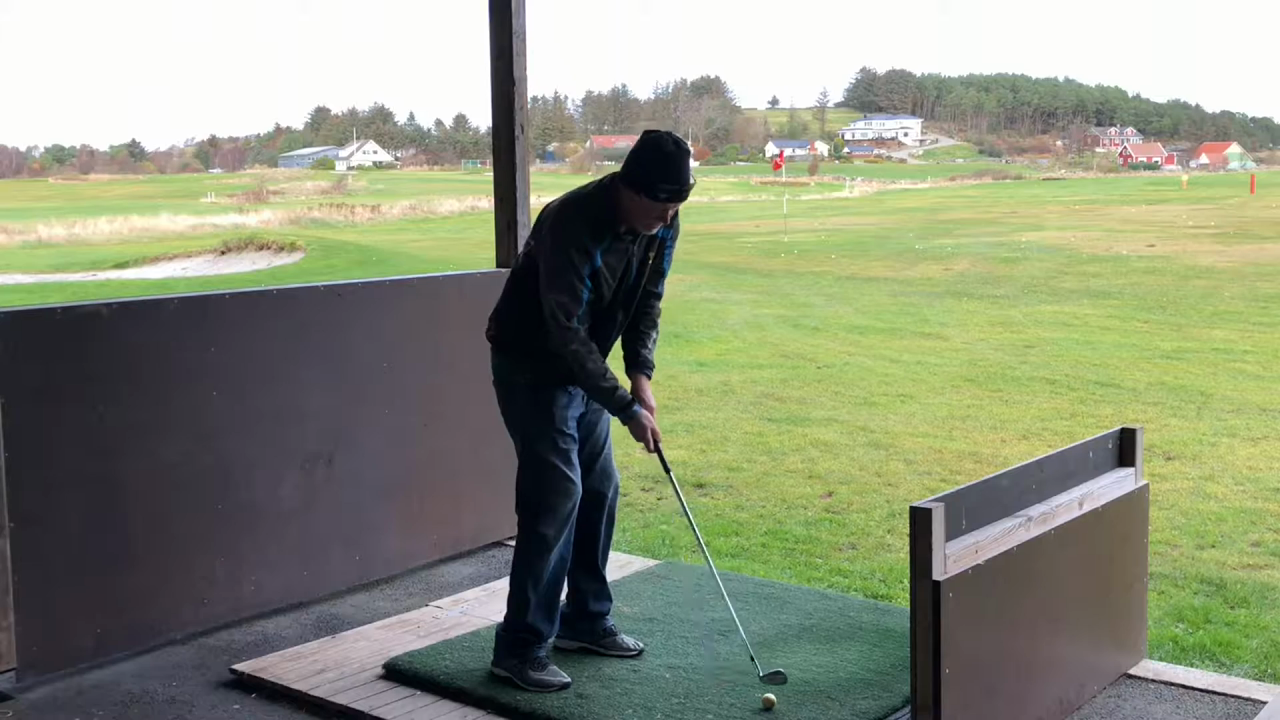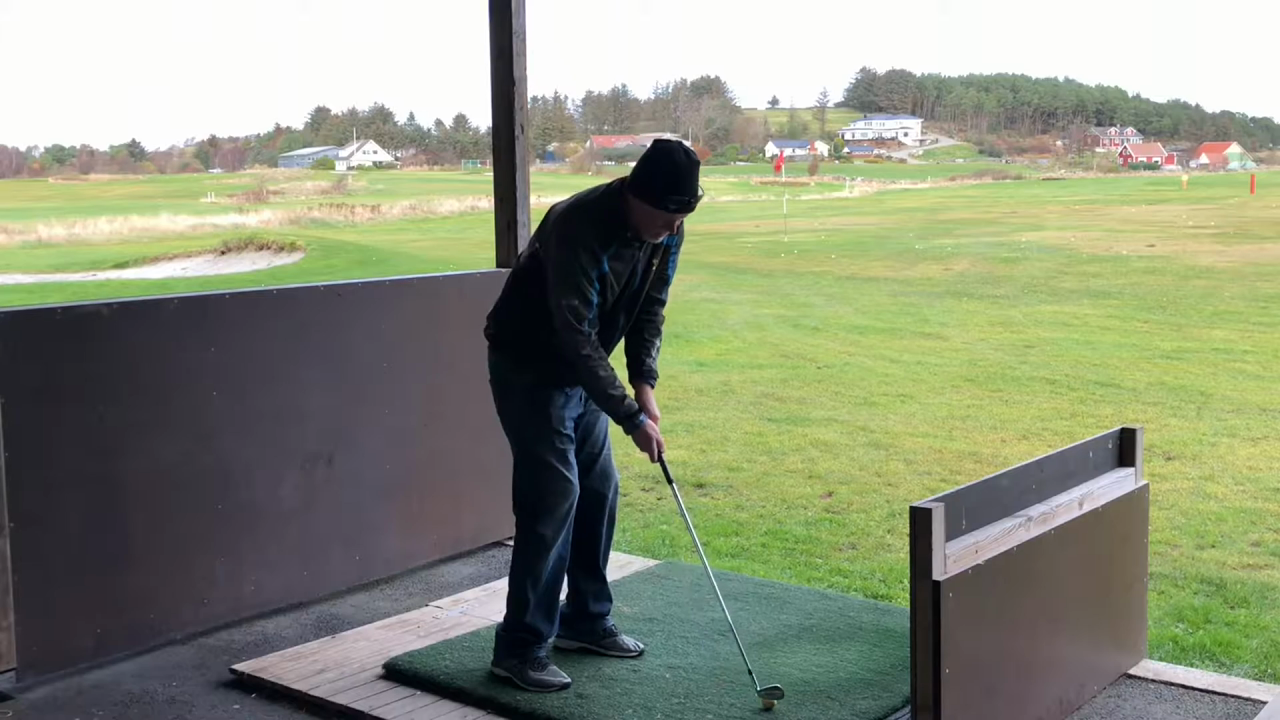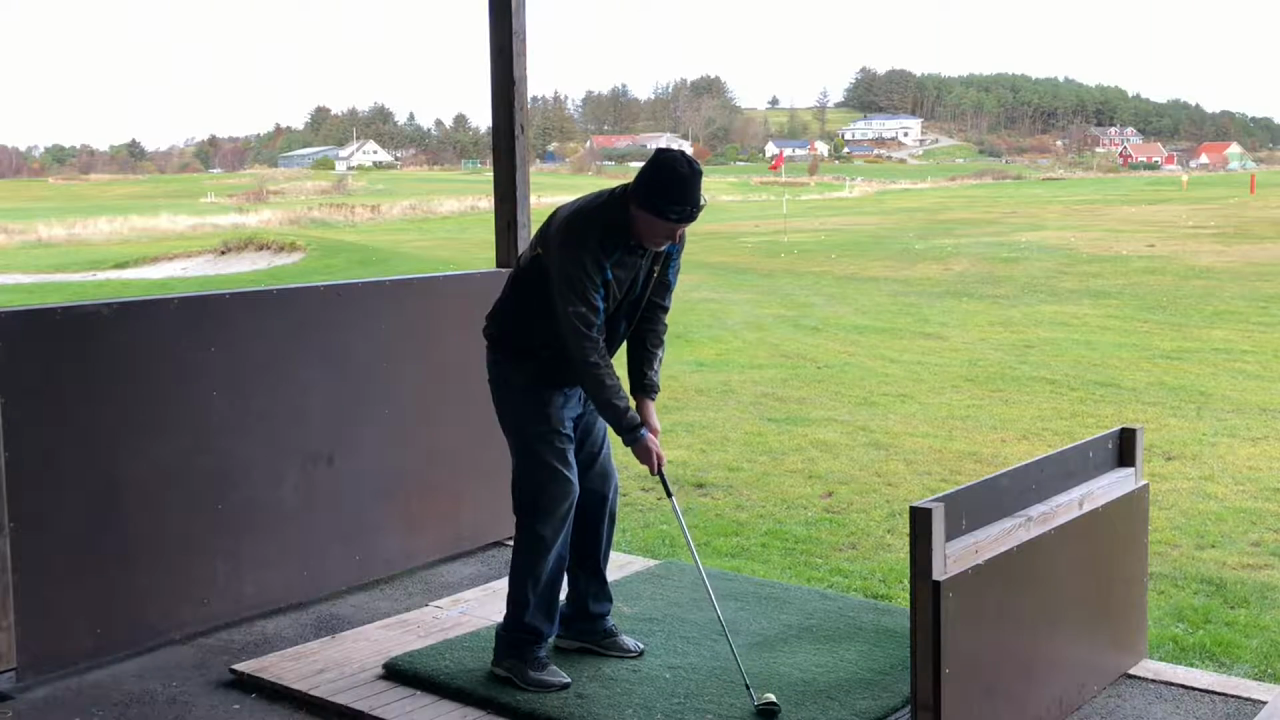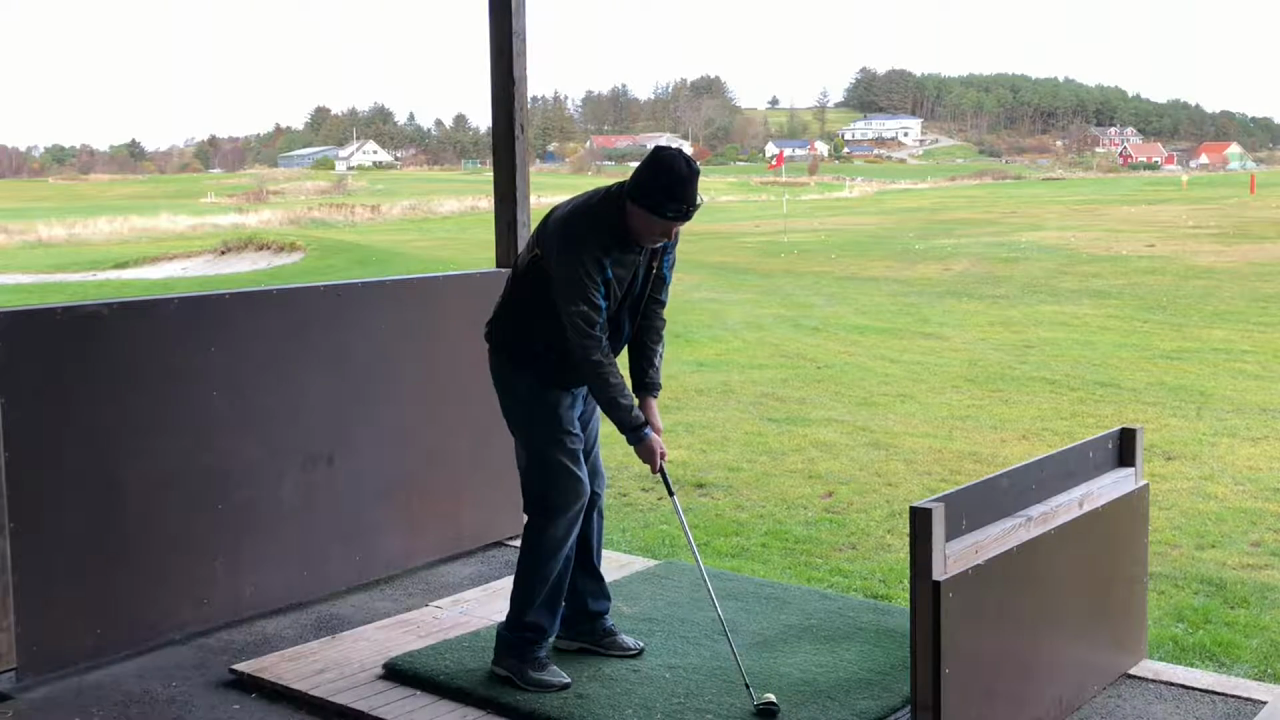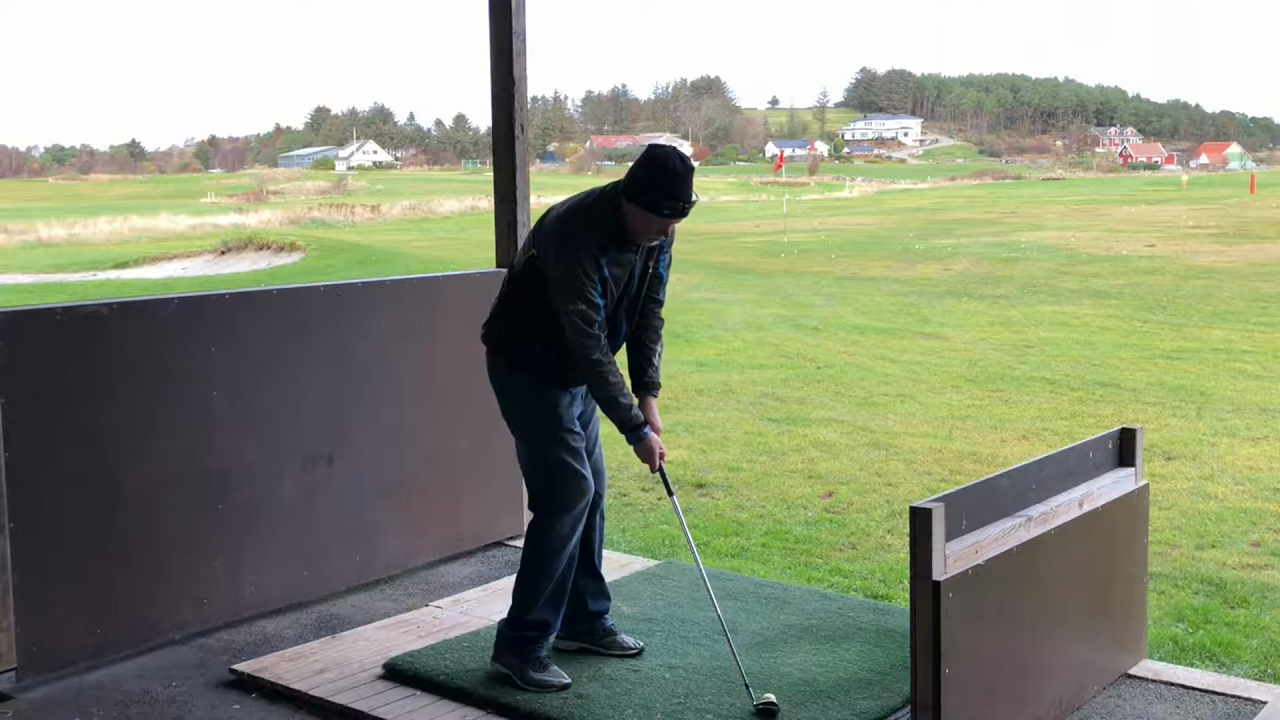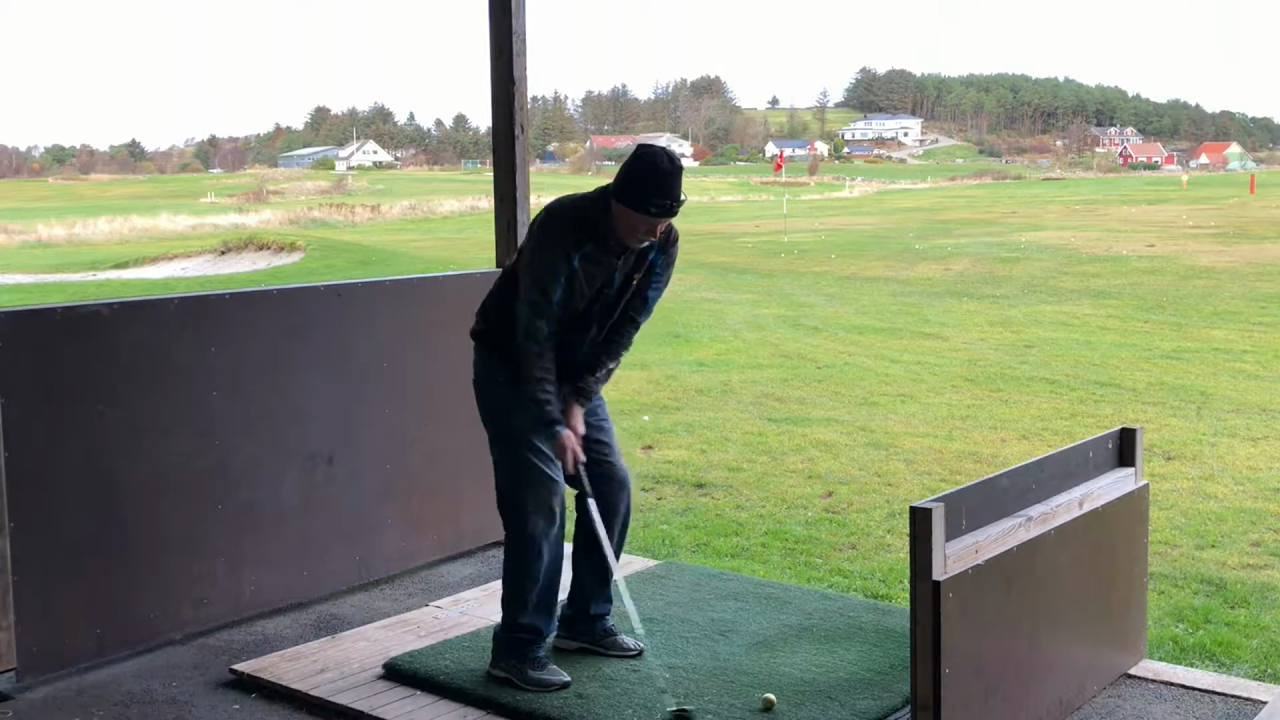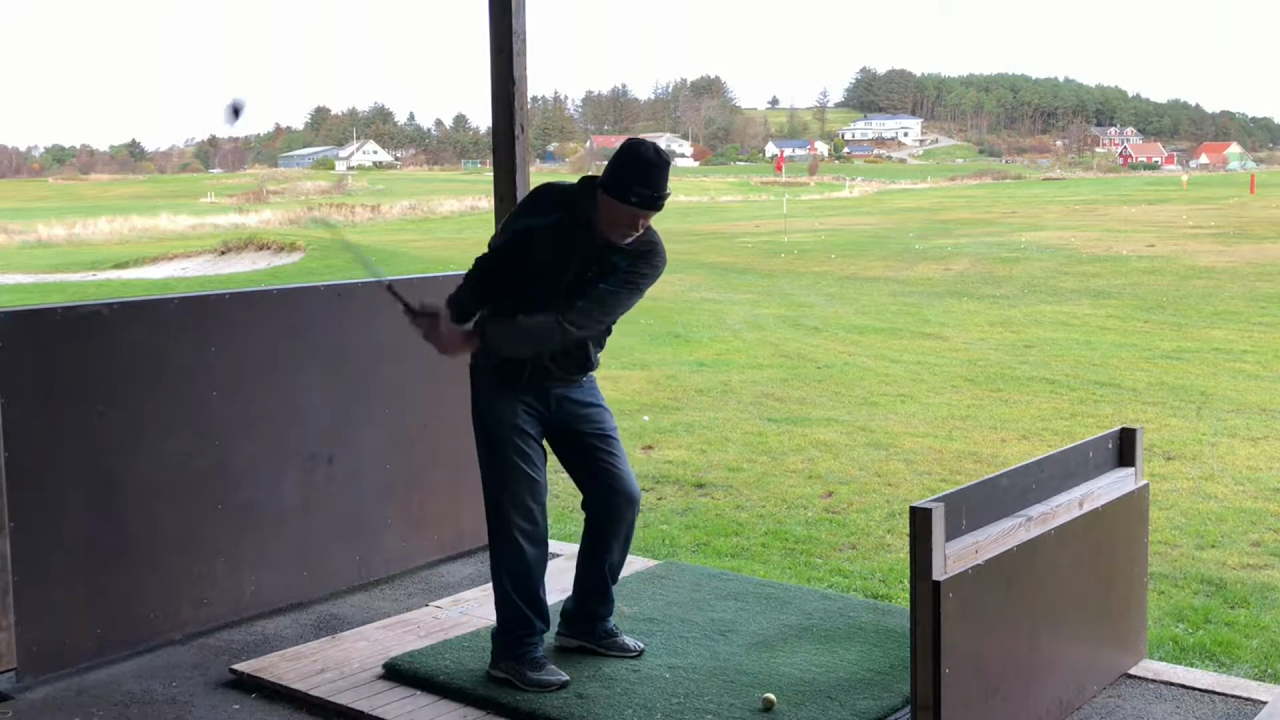
dt=0.3s
person 1, frame 1
left shoulder: (661, 225)
right shoulder: (570, 225)
left elbow: (646, 302)
right elbow: (566, 334)
left wrist: (640, 375)
right wrist: (625, 406)
left hip: (584, 369)
right hip: (531, 368)
left knee: (599, 491)
right knee: (557, 495)
left ankle: (584, 619)
right ankle: (520, 645)
person 1, frame 2
left shoulder: (666, 232)
right shoulder: (577, 228)
left elbow: (649, 309)
right elbow: (577, 337)
left wrist: (643, 384)
right wrist: (630, 417)
left hip: (582, 369)
right hip: (528, 368)
left knee: (599, 491)
right knee: (554, 496)
left ankle: (584, 619)
right ankle: (520, 646)
person 1, frame 3
left shoulder: (667, 237)
right shoulder: (580, 235)
left elbow: (652, 317)
right elbow: (585, 344)
left wrist: (645, 397)
right wrist: (632, 430)
left hip: (579, 371)
right hip: (526, 367)
left knee: (598, 491)
right knee: (554, 496)
left ankle: (584, 618)
right ankle: (519, 645)
person 1, frame 4
left shoulder: (661, 234)
right shoulder: (578, 234)
left elbow: (650, 314)
right elbow: (588, 343)
left wrist: (648, 396)
right wrist: (635, 429)
left hip: (577, 370)
right hip: (529, 369)
left knee: (589, 491)
right knee: (563, 495)
left ankle: (583, 618)
right ankle: (521, 645)
person 1, frame 5
left shoulder: (657, 233)
right shoulder: (575, 233)
left elbow: (648, 313)
right elbow: (587, 342)
left wrist: (648, 396)
right wrist: (634, 427)
left hip: (575, 370)
right hip: (527, 368)
left knee: (588, 489)
right knee: (567, 493)
left ankle: (583, 617)
right ankle: (521, 643)
person 1, frame 6
left shoulder: (662, 244)
right shoulder: (561, 226)
left elbow: (622, 332)
right elbow: (533, 332)
left wrist: (578, 404)
right wrist: (553, 420)
left hip: (573, 377)
right hip: (510, 370)
left knee: (609, 488)
right knee: (538, 501)
left ankle: (585, 619)
right ankle: (518, 645)
person 1, frame 7
left shoulder: (647, 257)
right shoulder: (548, 205)
left elbow: (571, 322)
right elbow: (493, 265)
left wrist: (474, 336)
right wrist: (453, 313)
left hip: (573, 384)
right hip: (505, 380)
left knee: (619, 496)
right knee: (519, 509)
left ankle: (586, 619)
right ankle: (517, 646)
